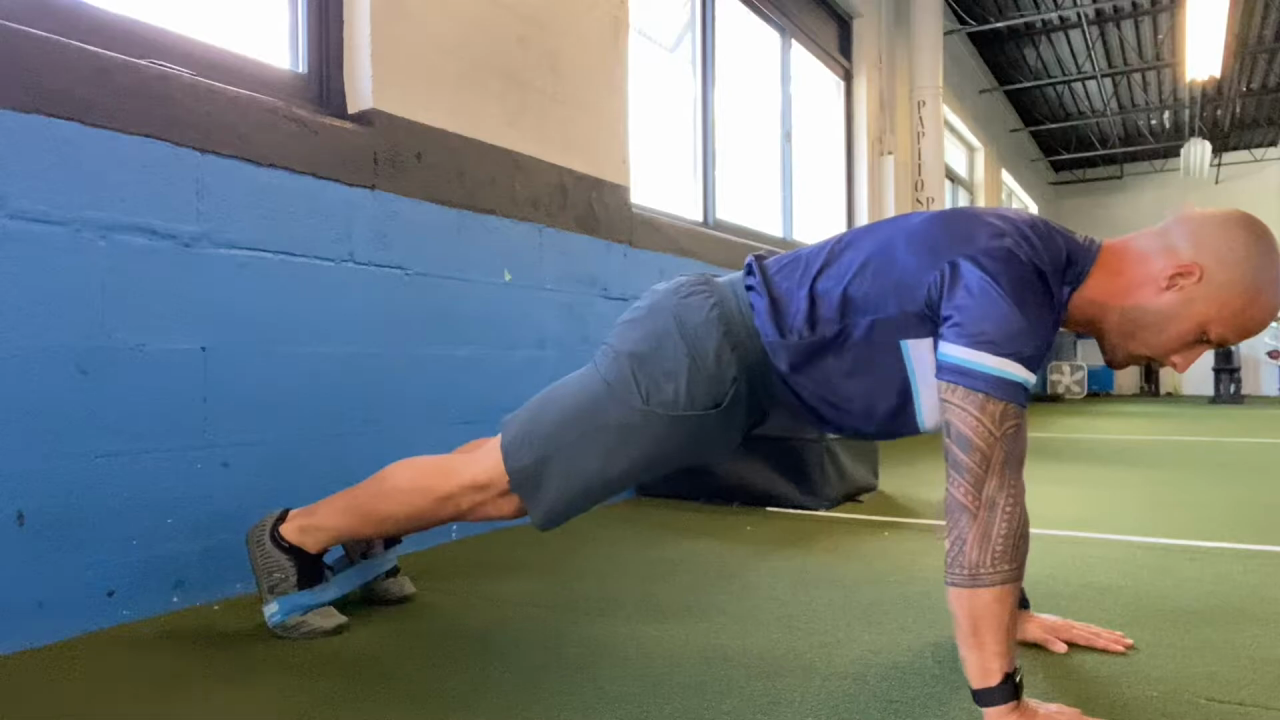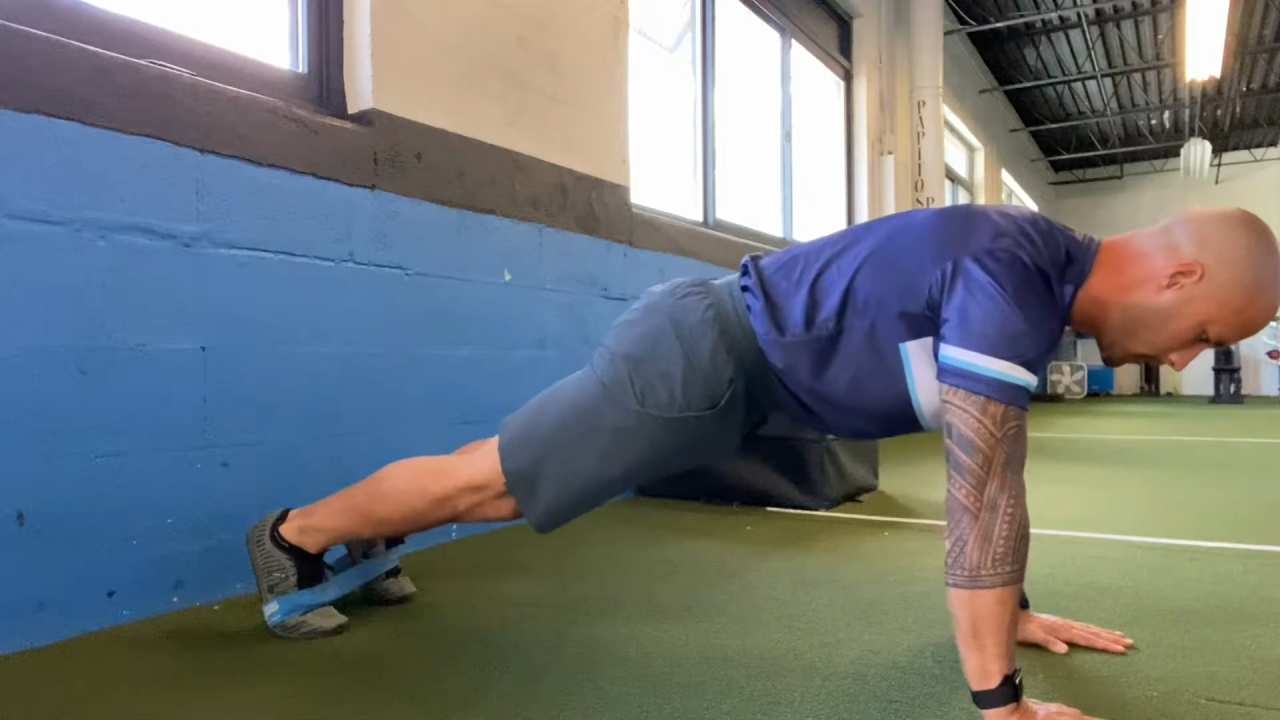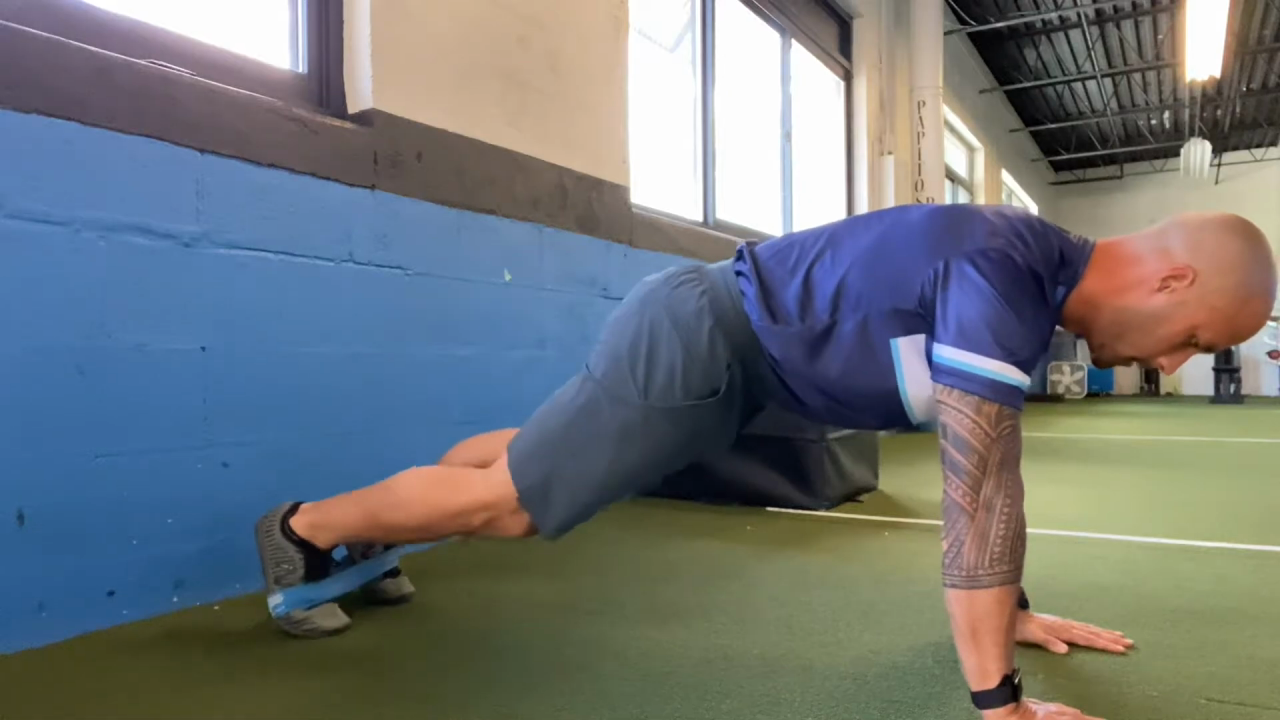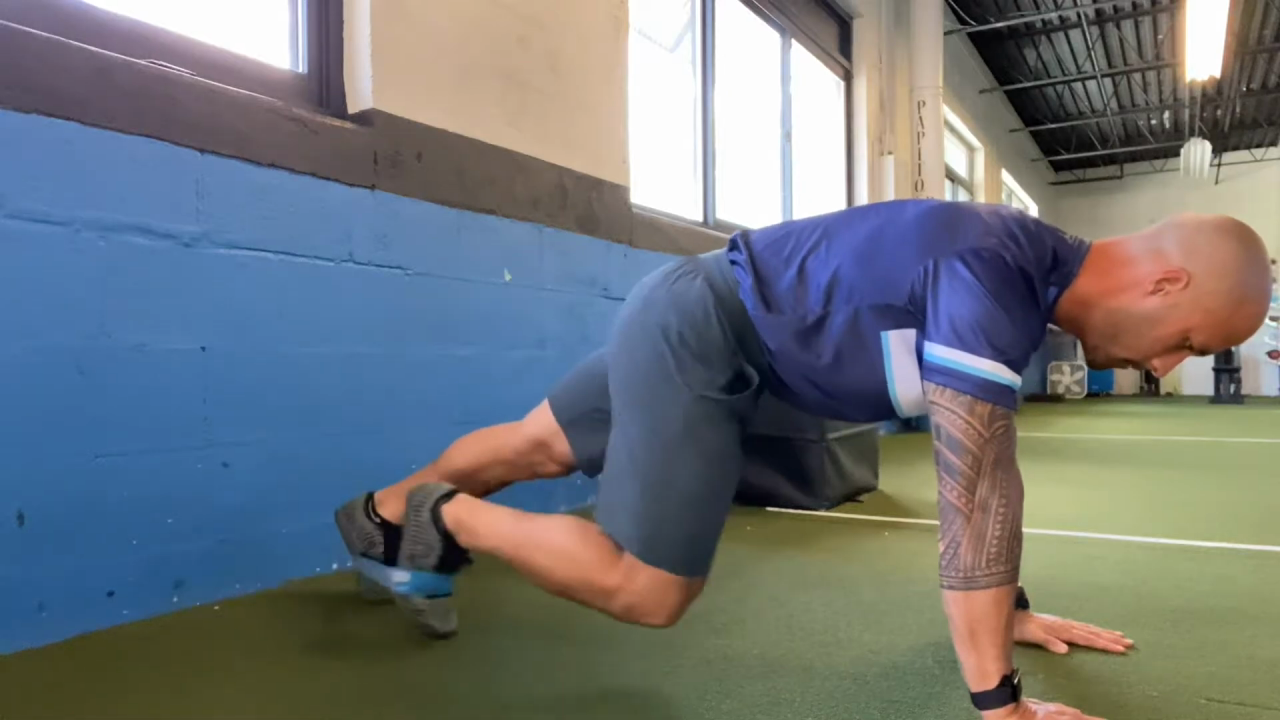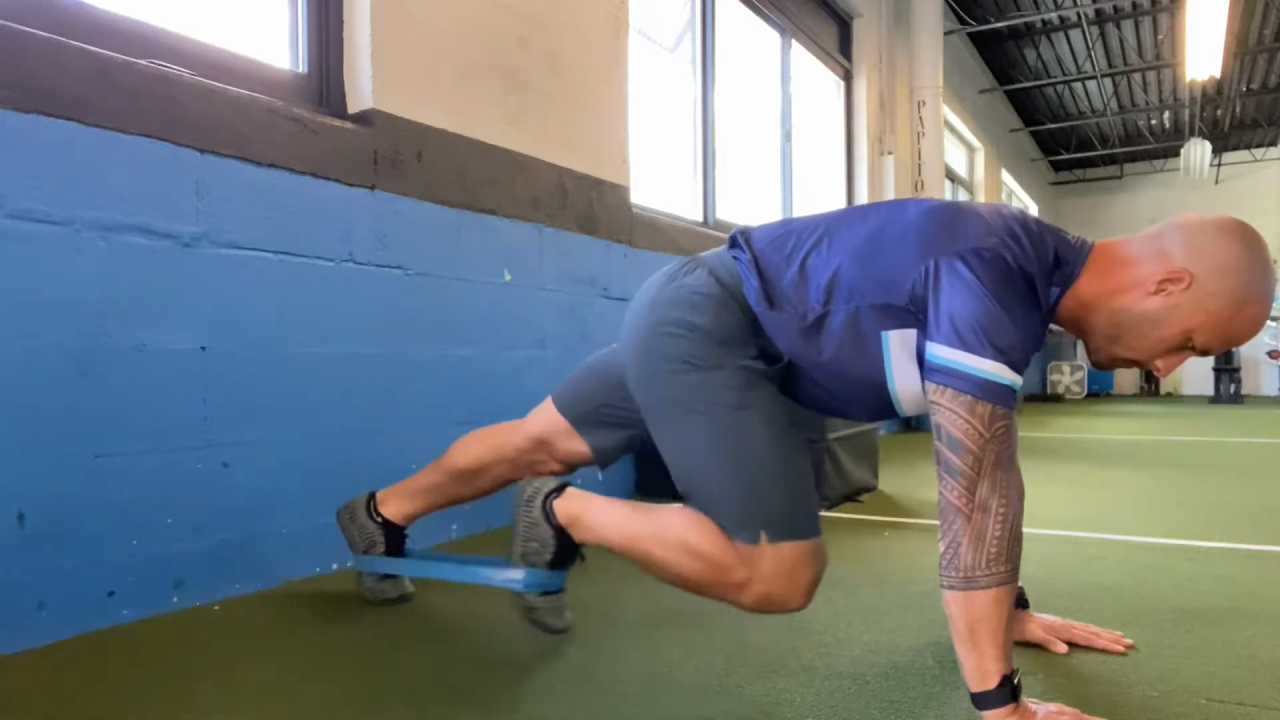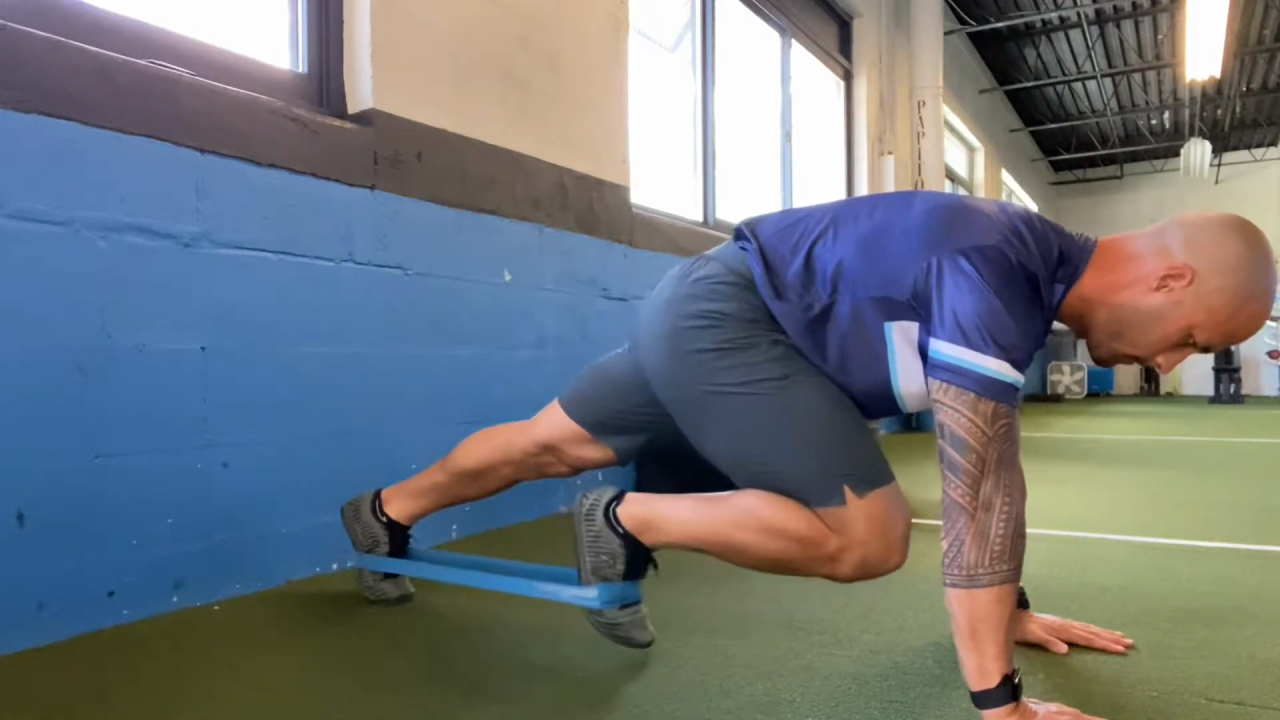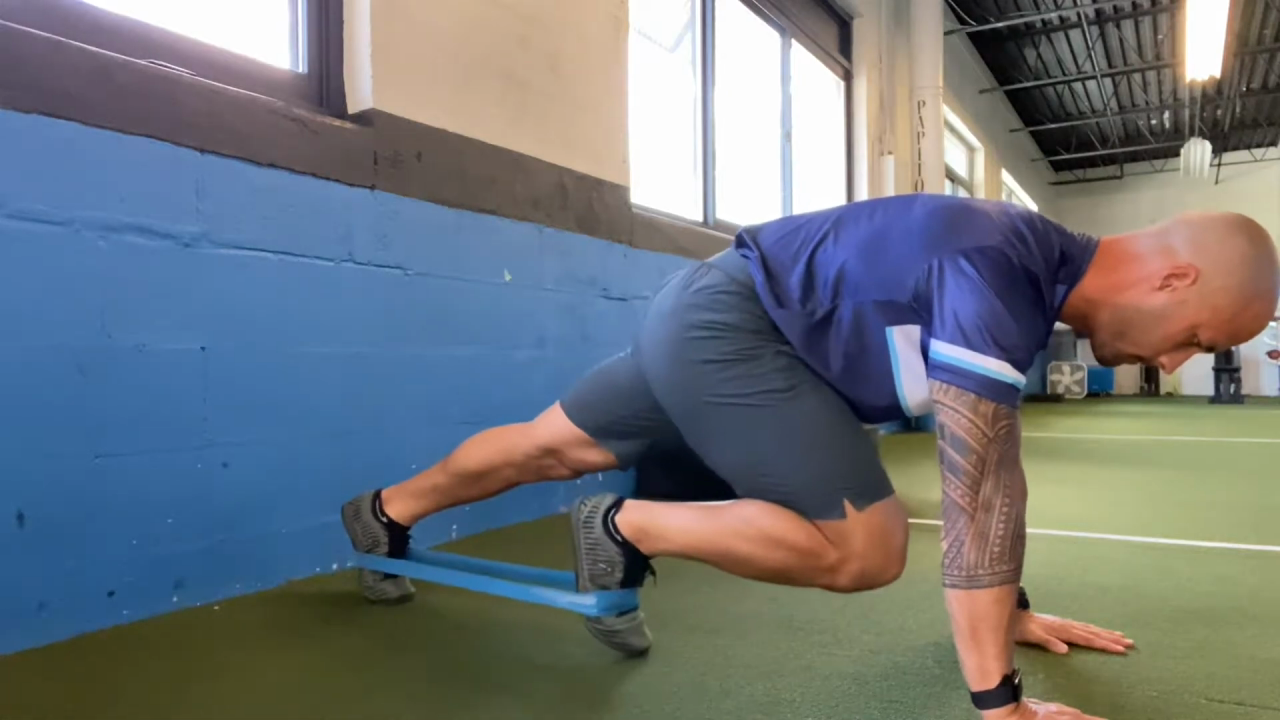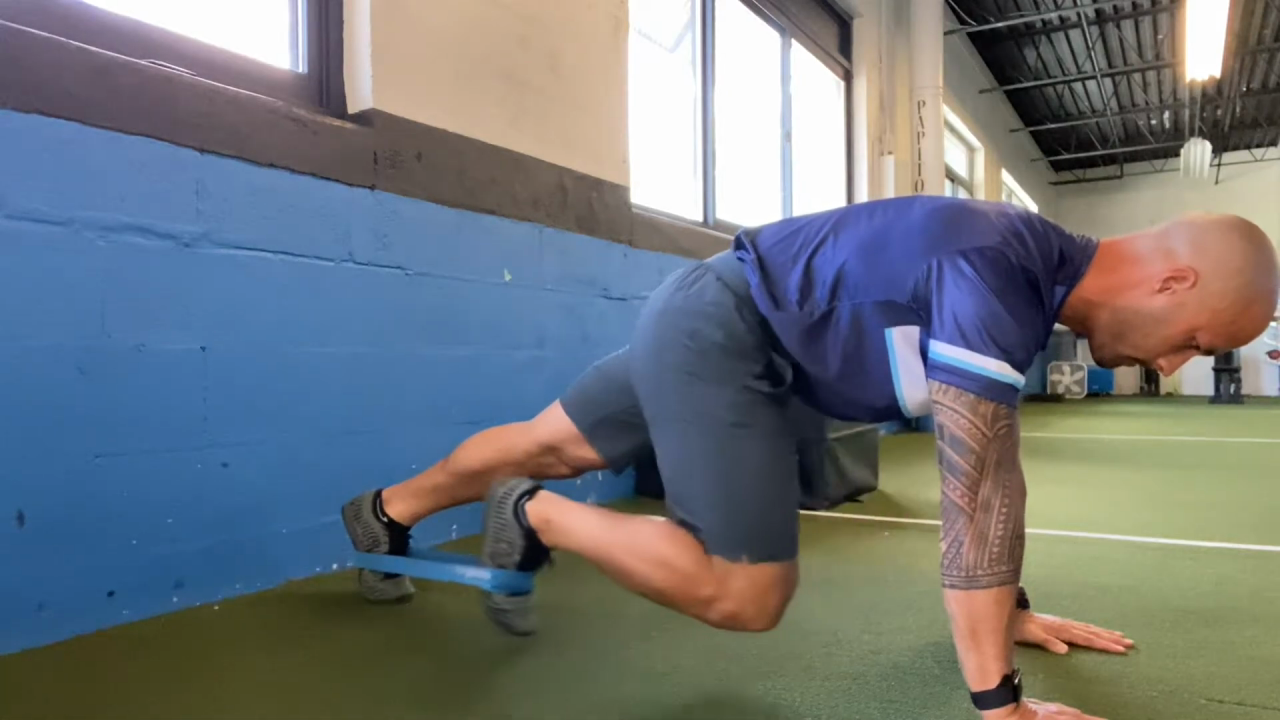
dt=0.3s
person 1, frame 1
left shoulder: (1035, 274)
right shoulder: (1010, 279)
left elbow: (990, 470)
right elbow: (980, 492)
left wrist: (1012, 611)
left hip: (717, 345)
right hip: (702, 355)
left knee: (509, 460)
right knee: (494, 482)
left ankle: (362, 535)
right ankle: (293, 537)
person 1, frame 2
left shoulder: (1035, 274)
right shoulder: (1012, 279)
left elbow: (990, 472)
right elbow: (982, 495)
left wrist: (1011, 614)
left hip: (713, 346)
right hip: (701, 360)
left knee: (515, 460)
right knee: (488, 486)
left ankle: (367, 537)
right ankle: (291, 537)
person 1, frame 3
left shoulder: (1031, 273)
right shoulder: (1005, 277)
left elbow: (988, 471)
right elbow: (979, 493)
left wrist: (1010, 611)
left hip: (709, 332)
right hip: (698, 343)
left knee: (523, 450)
right knee: (502, 500)
left ankle: (356, 530)
right ankle: (303, 531)
person 1, frame 4
left shoulder: (1029, 274)
right shoulder: (993, 278)
left elbow: (990, 467)
right elbow: (974, 492)
left wrist: (1009, 609)
left hip: (697, 322)
right hip: (698, 329)
left knee: (541, 448)
right knee: (648, 590)
left ankle: (378, 516)
right ankle: (447, 520)
person 1, frame 5
left shoulder: (1029, 274)
right shoulder: (993, 277)
left elbow: (991, 469)
right elbow: (975, 491)
left wrist: (1009, 609)
left hip: (695, 320)
right hip: (706, 322)
left knee: (541, 441)
right knee: (779, 574)
left ankle: (380, 516)
right ankle: (568, 518)
person 1, frame 6
left shoulder: (1032, 269)
right shoulder: (994, 270)
left elbow: (994, 464)
right elbow: (977, 492)
left wrist: (1011, 611)
left hip: (702, 317)
right hip: (716, 317)
left knee: (551, 443)
right knee: (869, 536)
left ankle: (383, 516)
right ankle: (632, 524)
person 1, frame 7
left shoulder: (1034, 271)
right shoulder: (997, 273)
left elbow: (994, 468)
right elbow: (977, 492)
left wrist: (1011, 608)
left hip: (705, 323)
right hip: (721, 326)
left knee: (552, 447)
right knee: (866, 552)
left ankle: (387, 514)
right ankle: (630, 528)
person 1, frame 8
left shoulder: (1036, 274)
right shoulder: (996, 275)
left elbow: (996, 465)
right elbow: (977, 492)
left wrist: (1012, 609)
left hip: (711, 325)
right hip: (719, 330)
left knee: (552, 447)
right knee: (744, 597)
left ankle: (387, 512)
right ankle: (534, 522)
